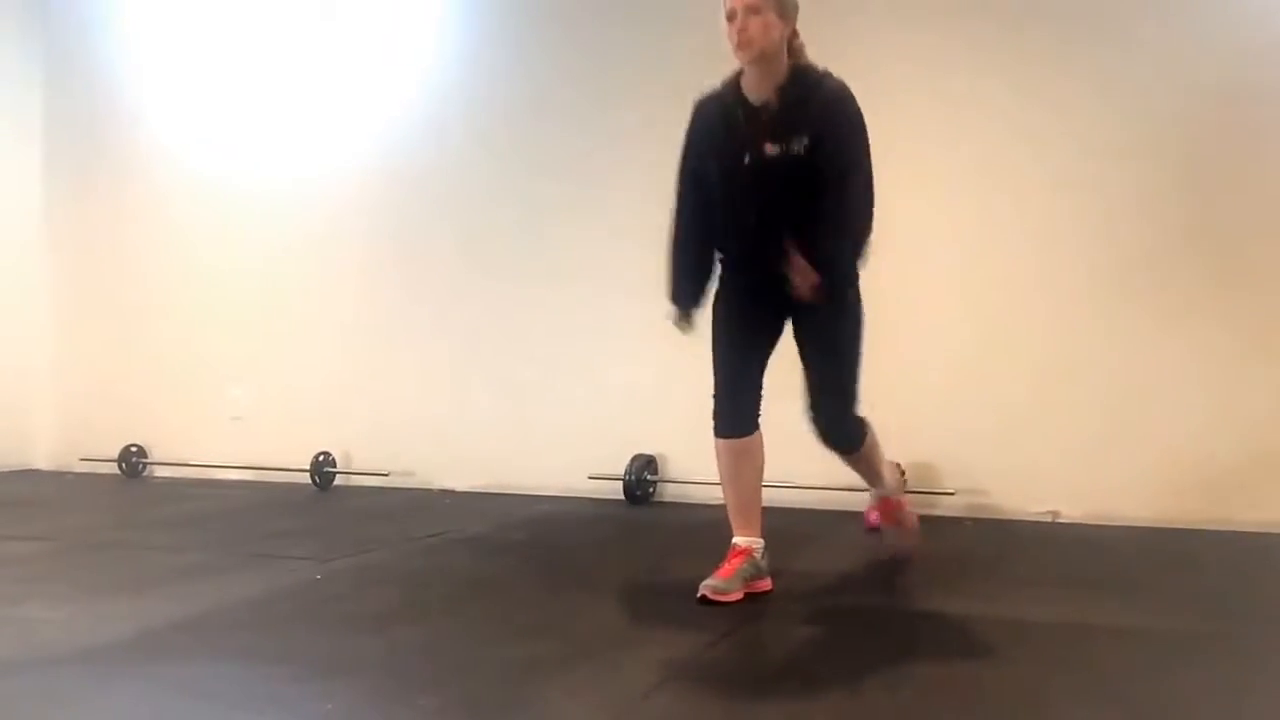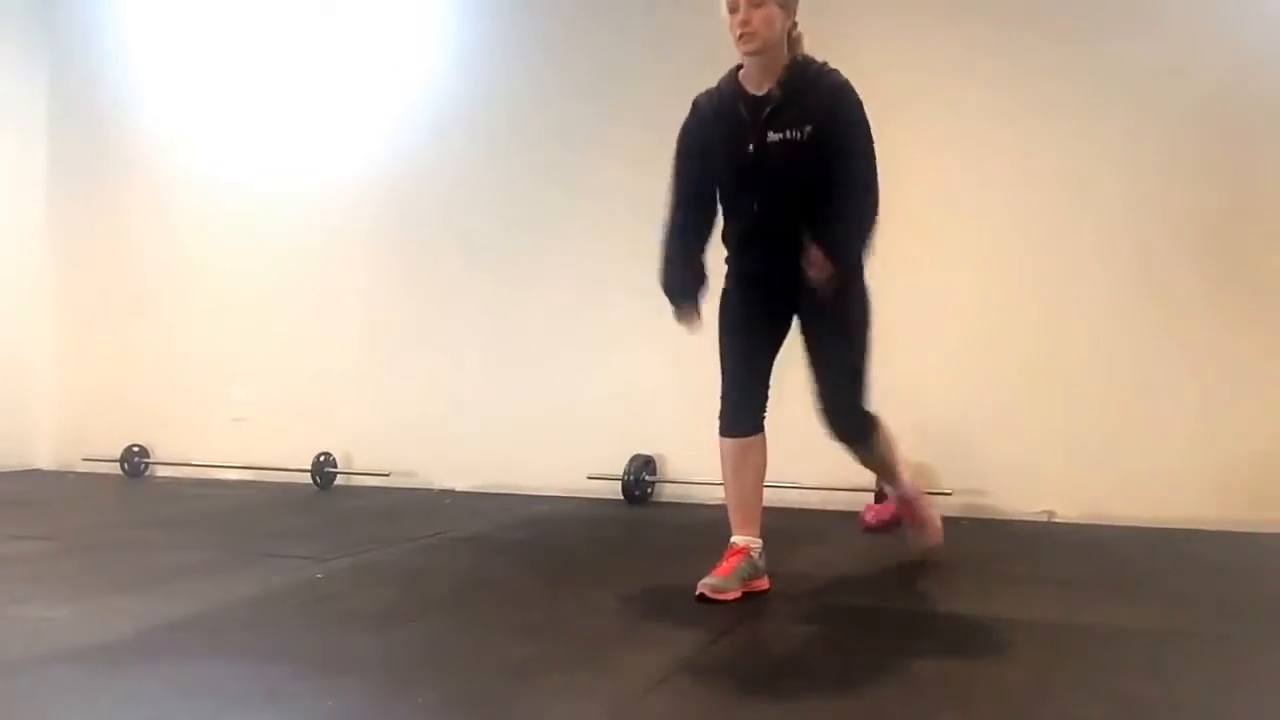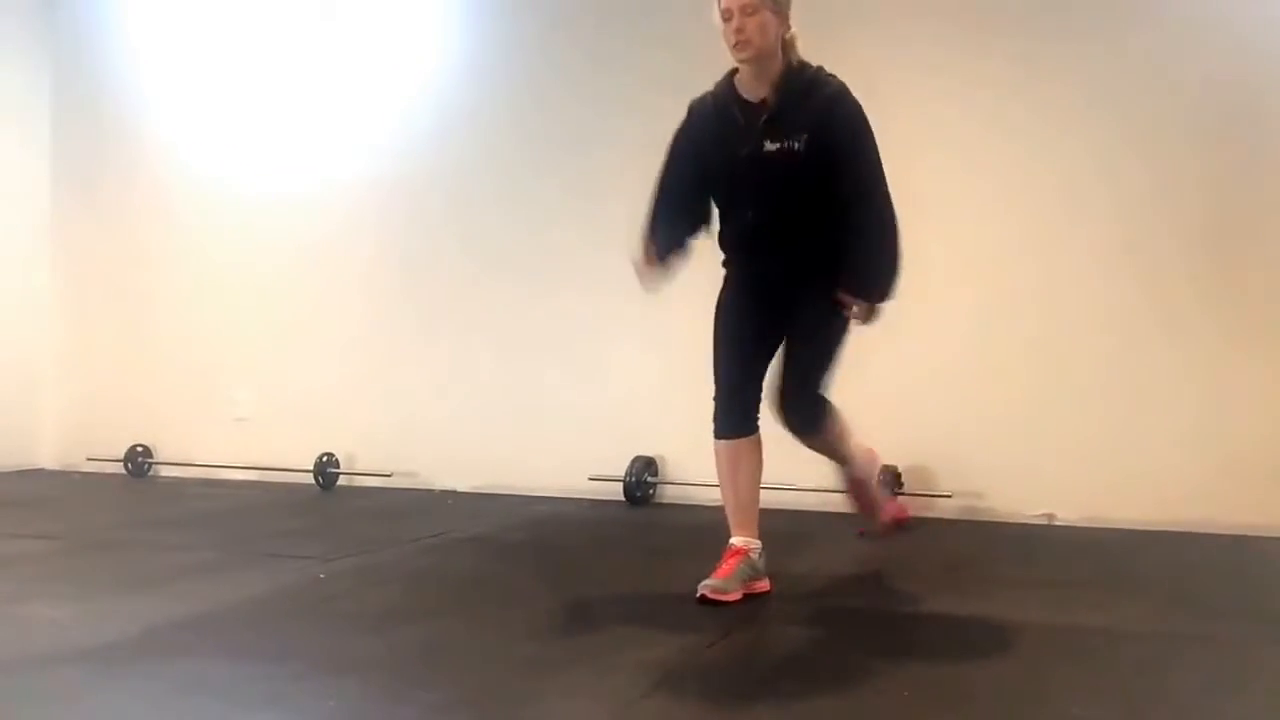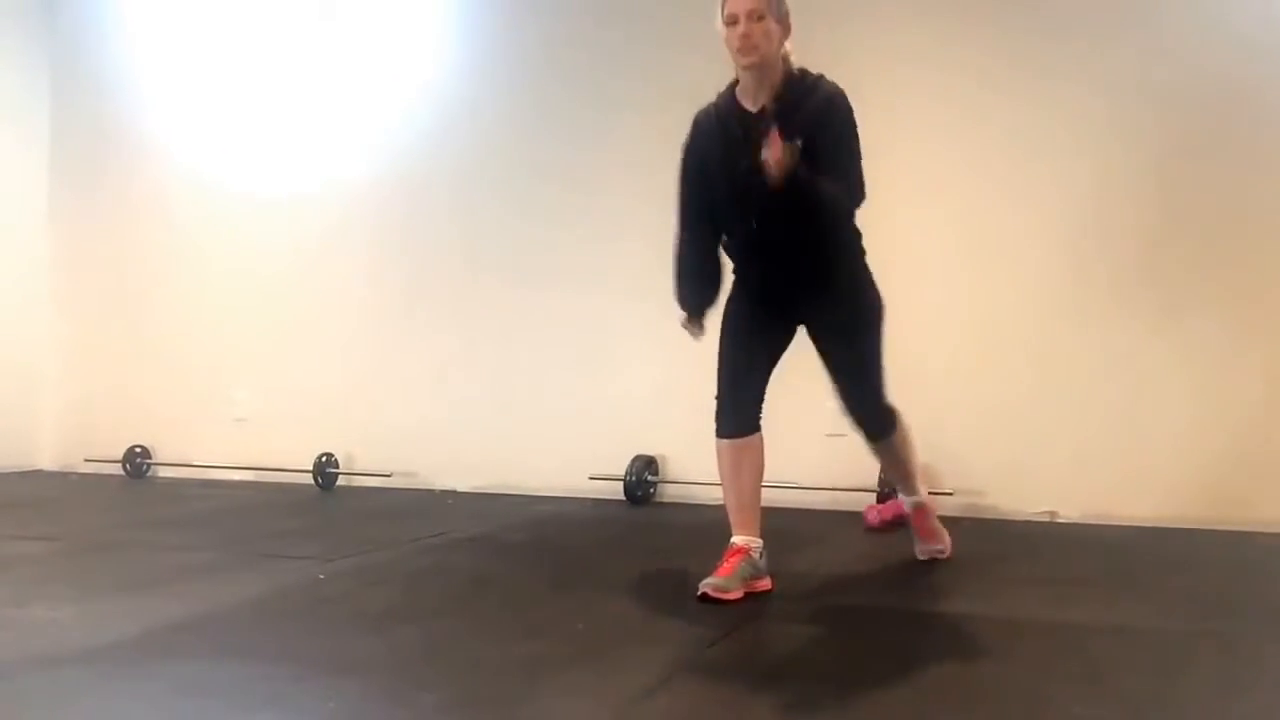
dt=0.5s
person 1, frame 1
left shoulder: (828, 102)
right shoulder: (712, 115)
left elbow: (854, 200)
right elbow: (694, 209)
left wrist: (823, 268)
right wrist: (687, 291)
left hip: (823, 285)
right hip: (745, 283)
left knee: (834, 417)
right knee: (733, 404)
left ankle: (886, 489)
right ankle: (747, 553)
person 1, frame 2
left shoulder: (827, 93)
right shoulder: (711, 110)
left elbow: (859, 191)
right elbow: (689, 203)
left wrist: (838, 253)
right wrist: (682, 282)
left hip: (826, 275)
right hip: (751, 276)
left knee: (841, 411)
right knee: (739, 403)
left ankle: (905, 491)
right ankle: (745, 553)
person 1, frame 3
left shoulder: (823, 100)
right shoulder: (705, 116)
left elbow: (867, 193)
right elbow: (681, 197)
left wrist: (872, 279)
right wrist: (657, 247)
left hip: (823, 279)
right hip: (749, 279)
left knee: (798, 400)
right knee: (731, 405)
left ankle: (859, 469)
right ankle: (744, 555)
person 1, frame 4
left shoulder: (821, 102)
right shoulder: (712, 123)
left elbow: (848, 192)
right elbow: (697, 217)
left wrist: (791, 173)
right wrist: (694, 297)
left hip: (833, 282)
right hip: (757, 287)
left knee: (868, 408)
right knee: (735, 401)
left ankle: (918, 505)
right ankle: (746, 553)
